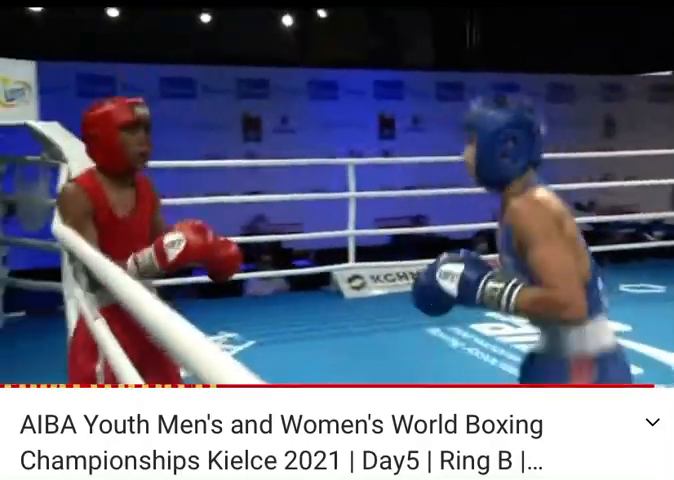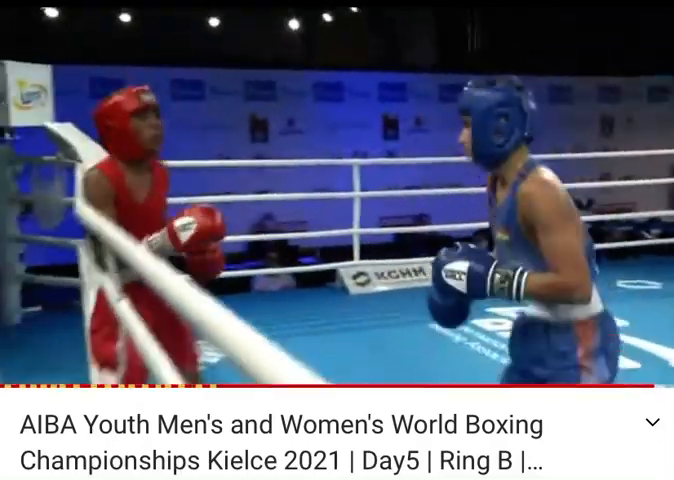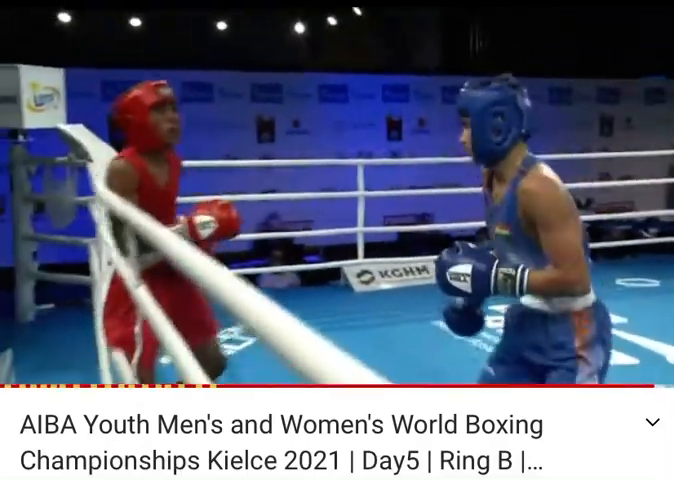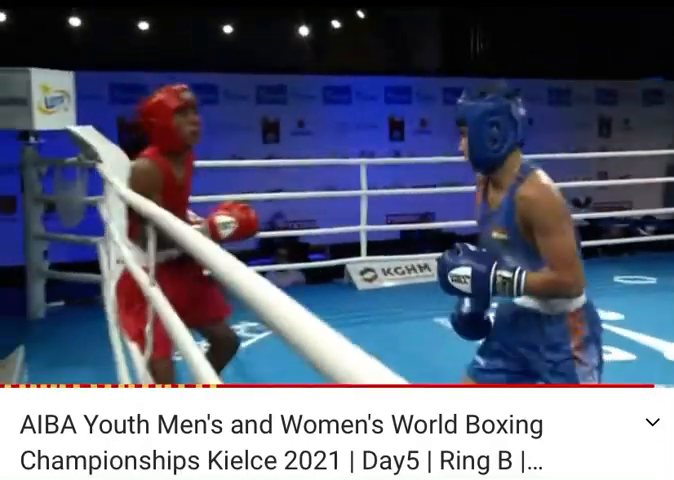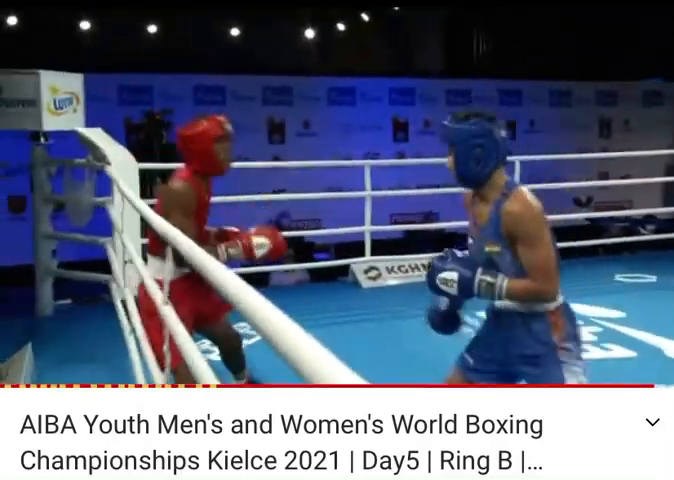
dt=0.1s
person 1, frame 1
left shoulder: (531, 207)
right shoulder: (519, 201)
left elbow: (570, 305)
left wrist: (482, 288)
right wrist: (476, 279)
left hip: (587, 371)
right hip: (561, 361)
person 1, frame 2
left shoulder: (538, 190)
right shoulder: (497, 181)
left elbow: (575, 284)
left wrist: (489, 279)
right wrist: (474, 272)
left hip: (576, 339)
right hip: (536, 329)
person 1, frame 3
left shoulder: (539, 186)
right shoulder: (492, 176)
left elbow: (575, 280)
left wrist: (491, 277)
right wrist: (476, 278)
left hip: (571, 329)
right hip: (528, 319)
person 1, frame 4
left shoulder: (536, 193)
right shoulder: (485, 184)
left elbow: (569, 280)
left wrist: (491, 277)
right wrist: (475, 294)
left hip: (562, 329)
right hip: (516, 318)
person 1, frame 5
left shoulder: (519, 207)
right shoulder: (472, 198)
left elbow: (546, 289)
left wrist: (474, 282)
right wrist: (455, 293)
left hip: (544, 329)
right hip: (503, 321)
person 2, frame 1
left shoulder: (145, 188)
right shoulder: (77, 195)
right elbow: (89, 274)
left wrist: (209, 250)
right wrist: (154, 258)
right hip: (105, 323)
person 2, frame 2
left shoulder: (158, 170)
right shoulder: (100, 180)
right elbow: (107, 255)
left wrist: (198, 247)
right wrist: (170, 237)
left hip: (158, 288)
left knee: (189, 381)
person 2, frame 3
left shoulder: (172, 161)
right shoulder: (123, 169)
right elbow: (129, 241)
left wrist: (197, 228)
right wrist: (190, 229)
left hip: (172, 271)
left knee: (213, 361)
right knee: (142, 383)
person 2, frame 4
left shoulder: (182, 159)
right shoulder: (147, 168)
right elbow: (153, 237)
left wrist: (197, 222)
right wrist: (208, 228)
left hip: (179, 266)
left knee: (227, 339)
right knee: (163, 375)
person 2, frame 5
left shoulder: (203, 181)
right shoulder: (180, 190)
right elbow: (182, 253)
left wrist: (223, 236)
right wrist: (243, 249)
left hip: (193, 280)
right hip: (167, 287)
left knee: (230, 338)
right knee: (186, 384)
left ankle: (243, 384)
